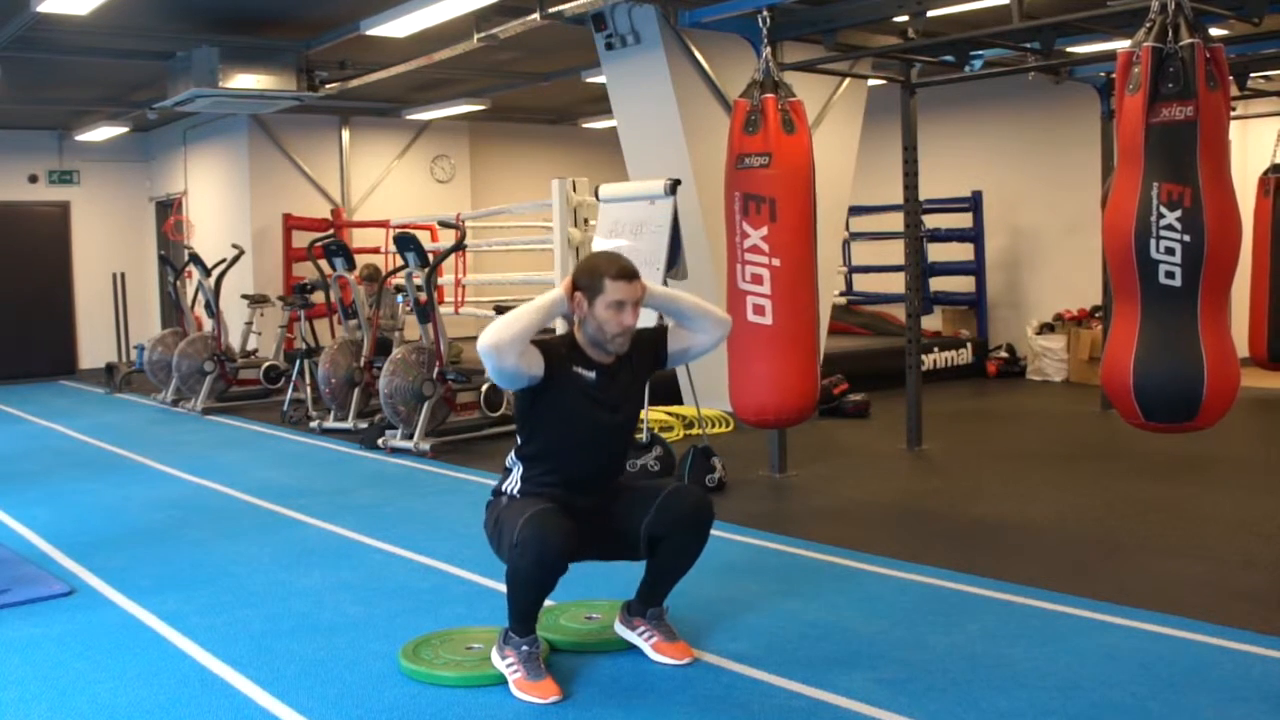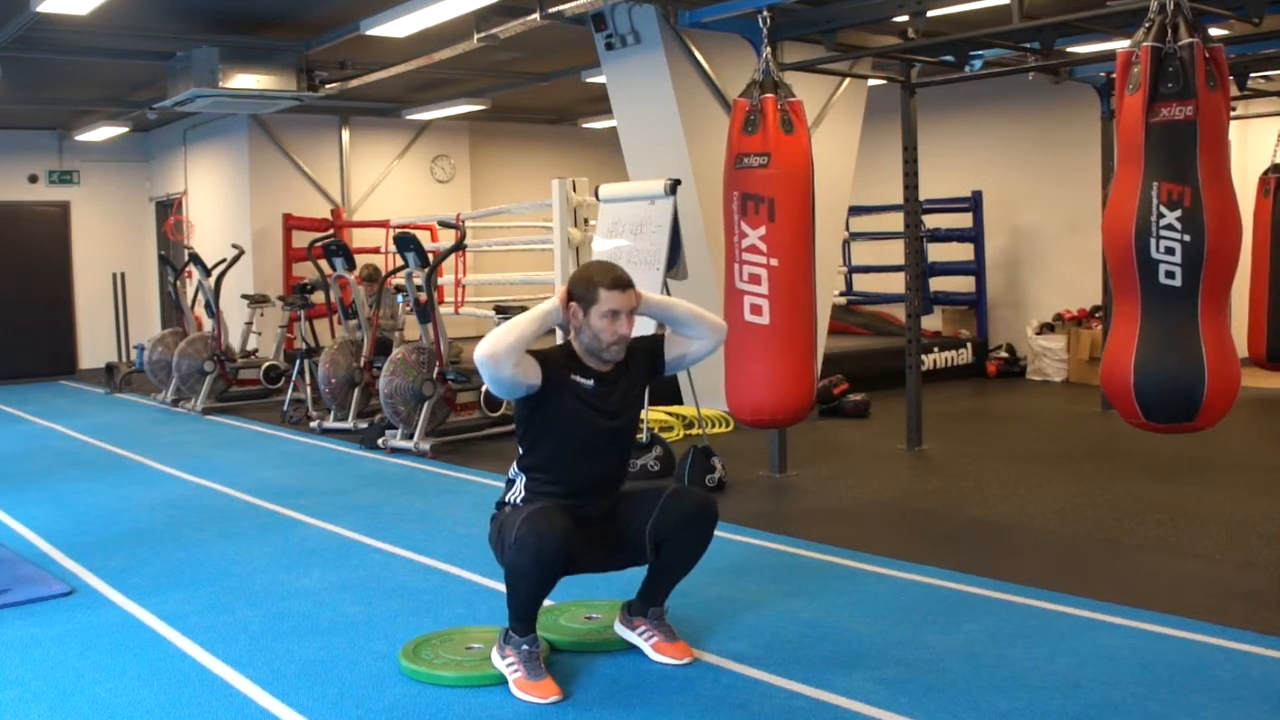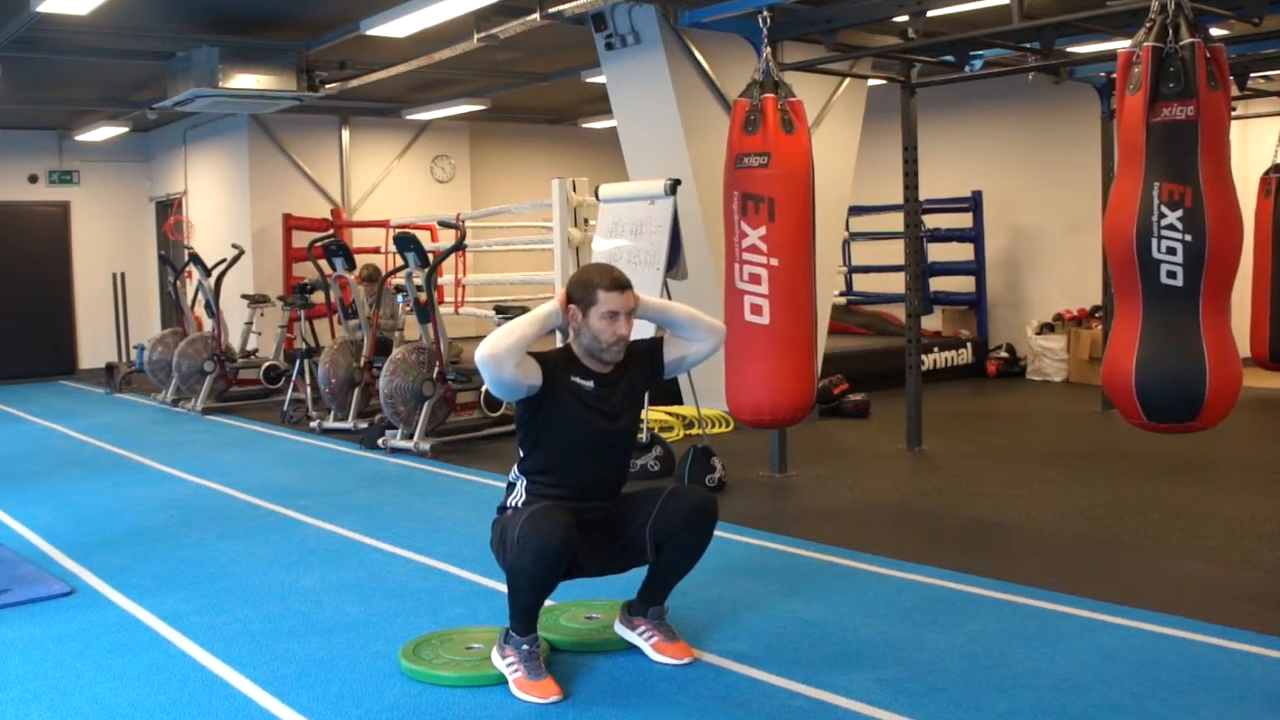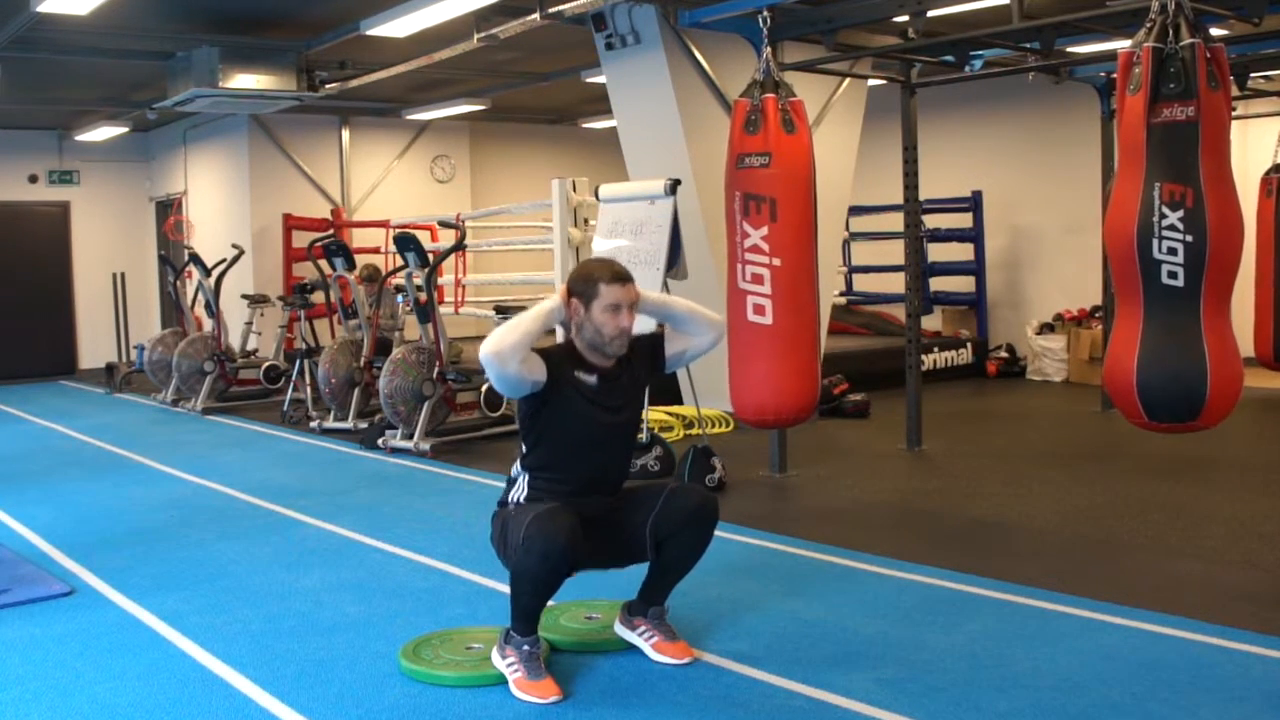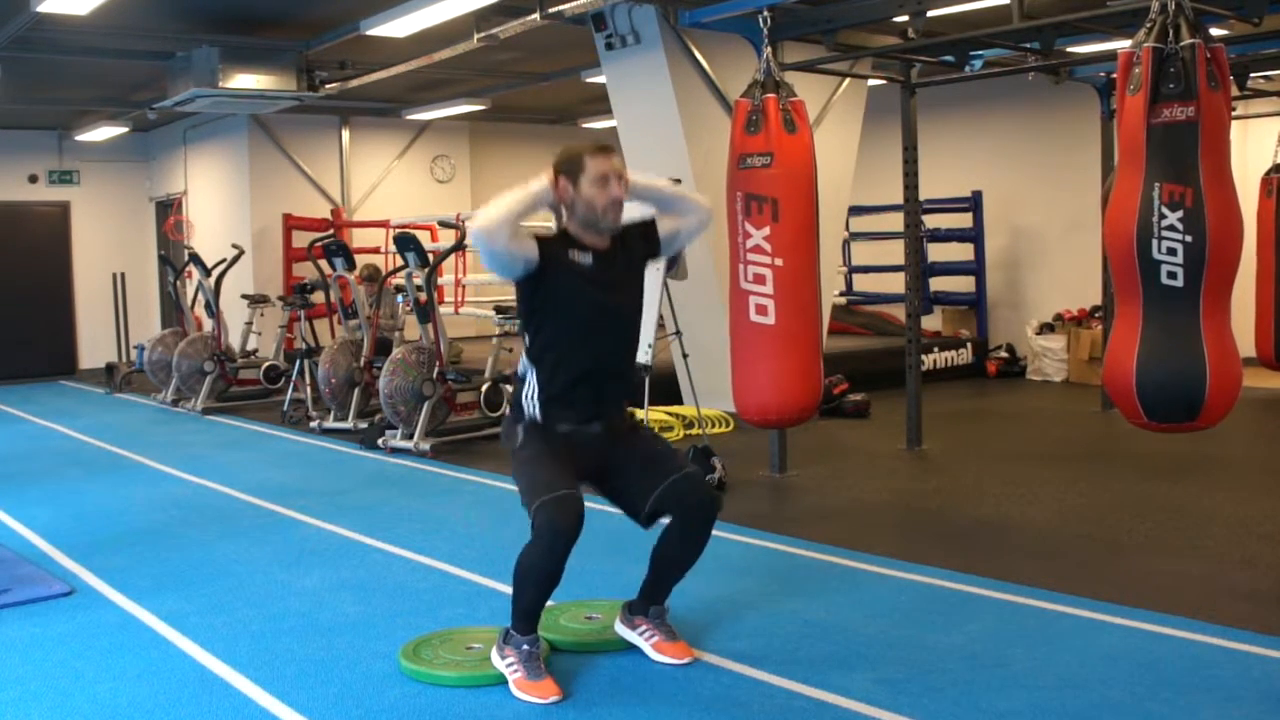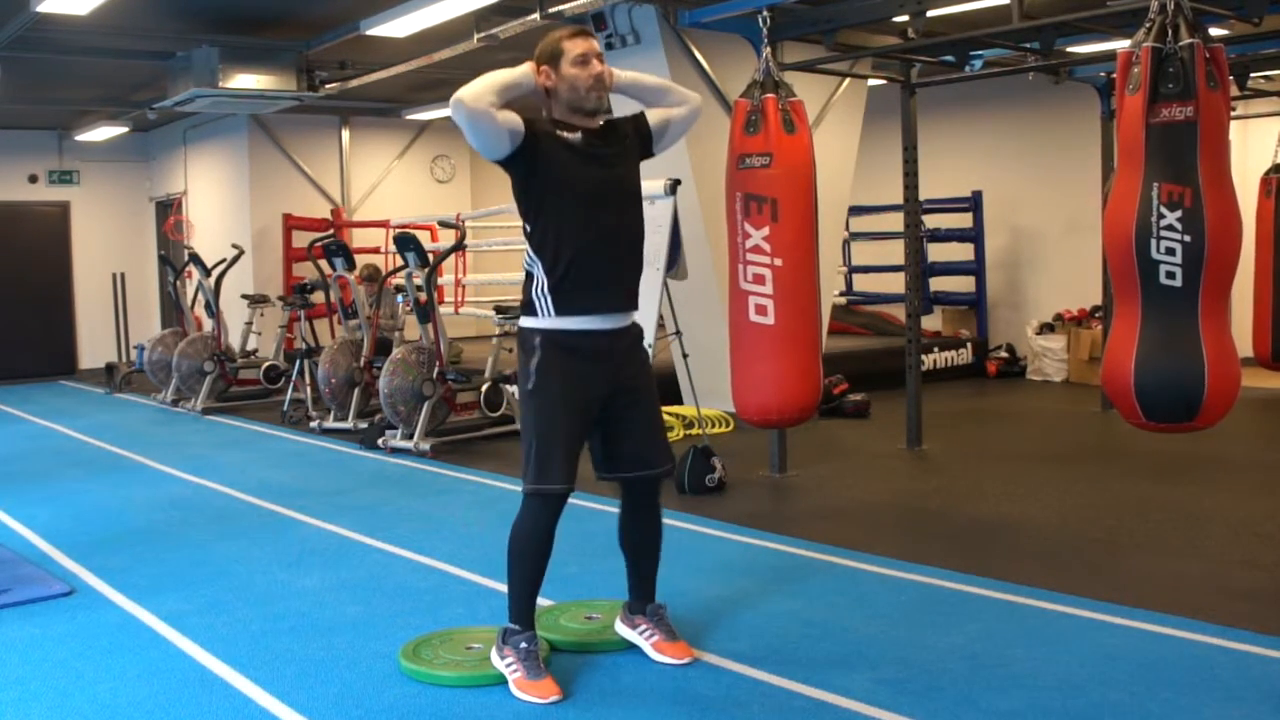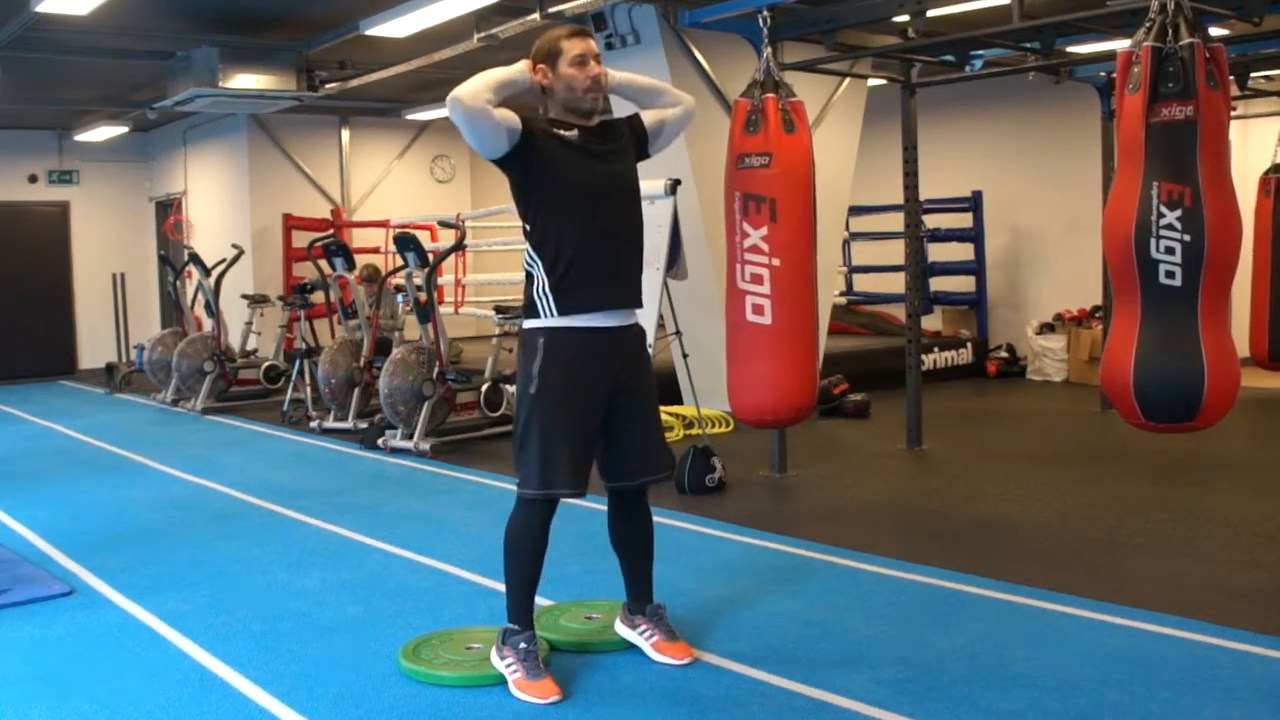
dt=0.4s
person 1, frame 1
left shoulder: (640, 350)
right shoulder: (548, 361)
left elbow: (716, 326)
right elbow: (493, 347)
left wrist: (651, 293)
right wrist: (555, 298)
left hip: (602, 505)
right hip: (527, 505)
left knee: (691, 508)
right knee: (545, 536)
left ankle: (642, 615)
right ankle: (517, 643)
person 1, frame 2
left shoulder: (638, 358)
right shoulder: (545, 370)
left elbow: (712, 332)
right elbow: (489, 357)
left wrist: (646, 301)
right wrist: (550, 309)
left hip: (607, 518)
right hip: (532, 519)
left knee: (694, 509)
right knee: (544, 533)
left ankle: (643, 615)
right ankle: (517, 642)
person 1, frame 3
left shoulder: (638, 361)
right shoulder: (546, 373)
left elbow: (711, 335)
right elbow: (490, 358)
left wrist: (644, 305)
right wrist: (549, 311)
left hip: (608, 522)
right hip: (533, 524)
left knee: (695, 508)
right knee: (548, 532)
left ankle: (643, 614)
right ankle: (517, 642)
person 1, frame 4
left shoulder: (639, 357)
right shoulder: (548, 369)
left elbow: (711, 329)
right elbow: (495, 355)
left wrist: (644, 300)
right wrist: (551, 308)
left hip: (607, 515)
right hip: (533, 517)
left knee: (696, 507)
right knee: (553, 534)
left ankle: (643, 615)
right ankle: (518, 643)
person 1, frame 5
left shoulder: (632, 244)
right shoulder: (544, 257)
left elbow: (698, 212)
right elbow: (486, 233)
left wrist: (633, 184)
right wrist: (538, 190)
left hip: (612, 428)
right hip: (542, 431)
left knee: (698, 501)
right knee: (561, 519)
left ankle: (643, 613)
right ankle: (517, 642)
person 1, frame 6
left shoulder: (624, 136)
right shoulder: (533, 142)
left elbow: (689, 103)
right elbow: (466, 104)
left wrist: (619, 78)
right wrist: (524, 74)
left hip: (622, 339)
right hip: (555, 342)
left knee: (643, 484)
right knee: (547, 493)
left ankle: (640, 612)
right ankle: (516, 638)
person 1, frame 7
left shoulder: (620, 136)
right shoulder: (530, 140)
left elbow: (682, 104)
right elbow: (463, 103)
left wrist: (615, 80)
right wrist: (520, 73)
left hip: (625, 335)
right hip: (560, 338)
left knee: (632, 485)
right knee: (541, 491)
left ankle: (639, 611)
right ankle: (516, 639)
